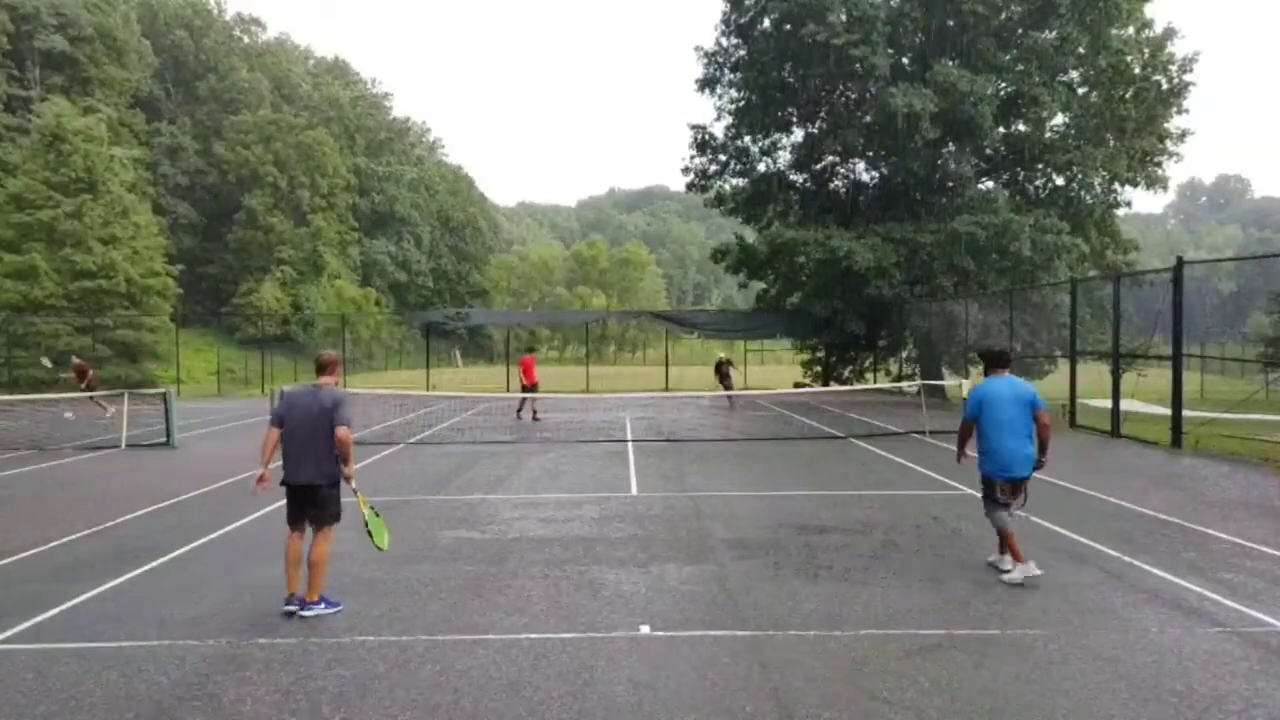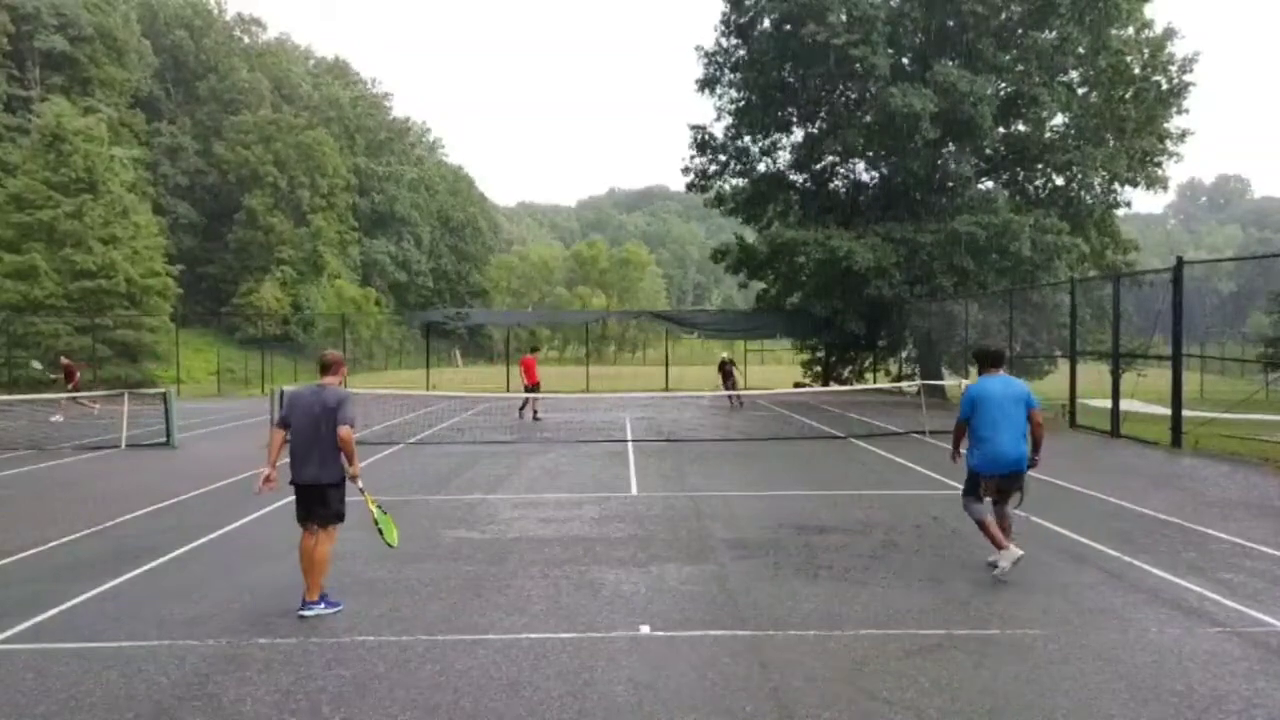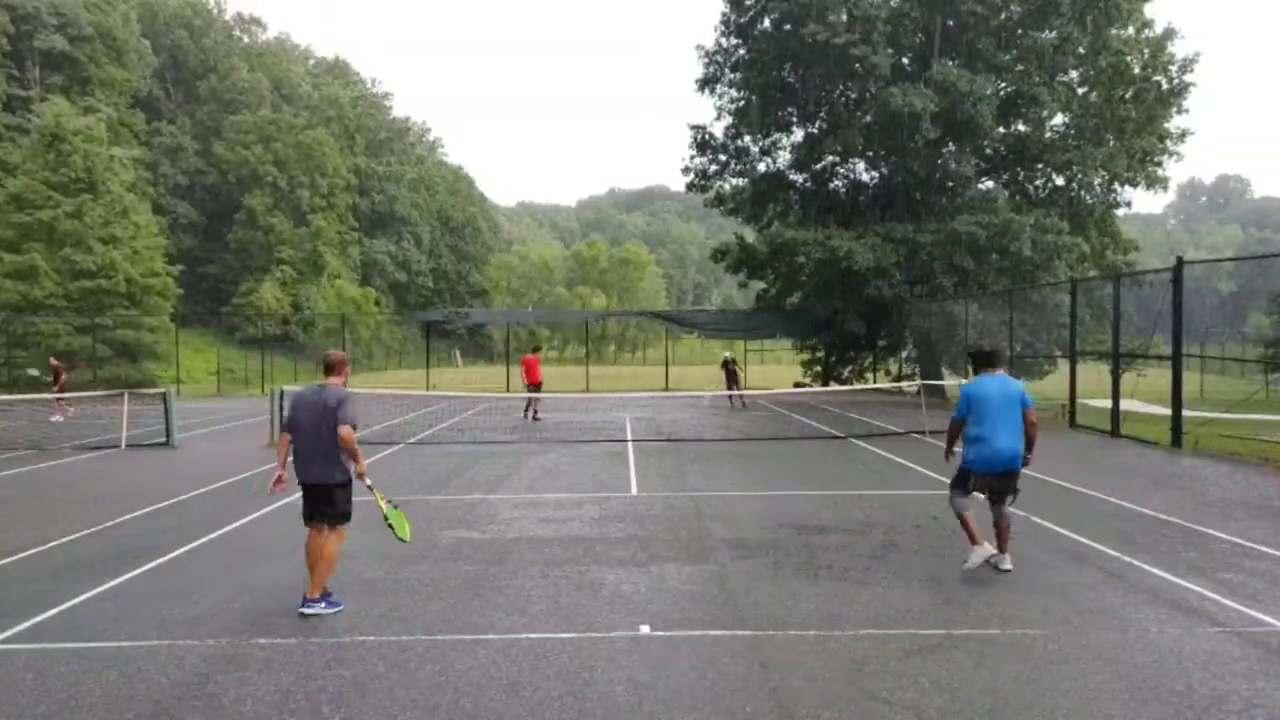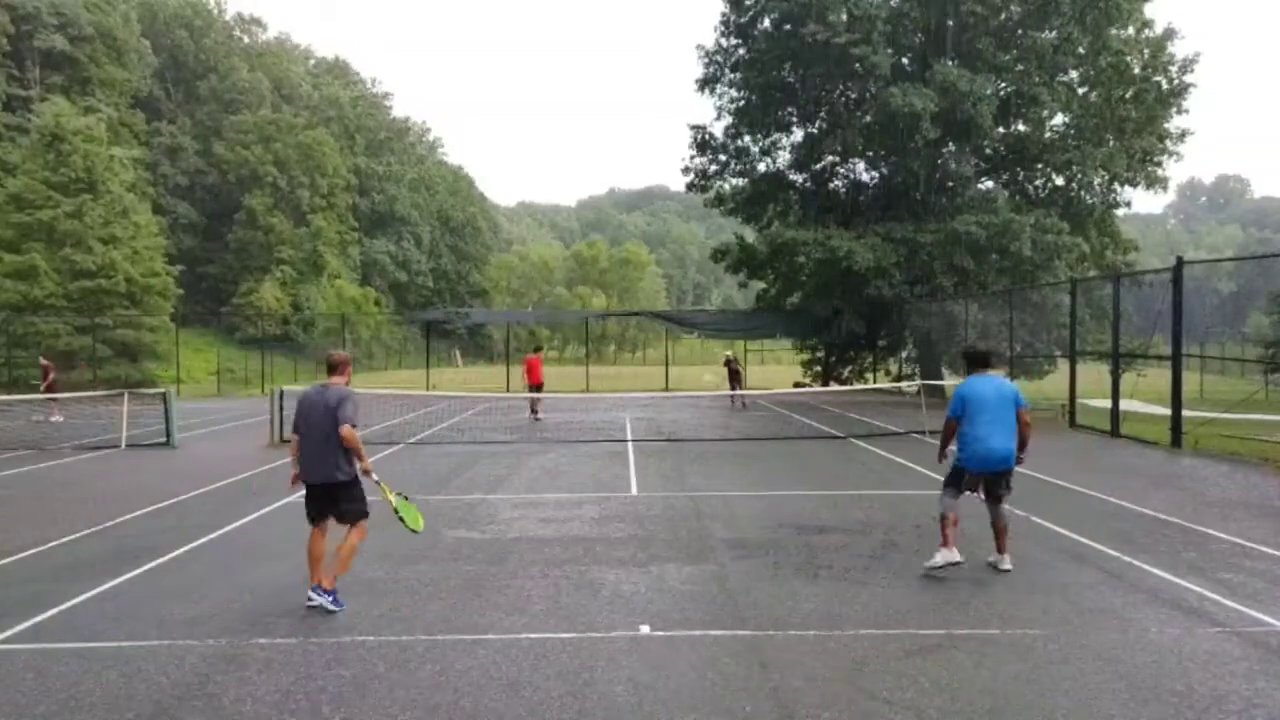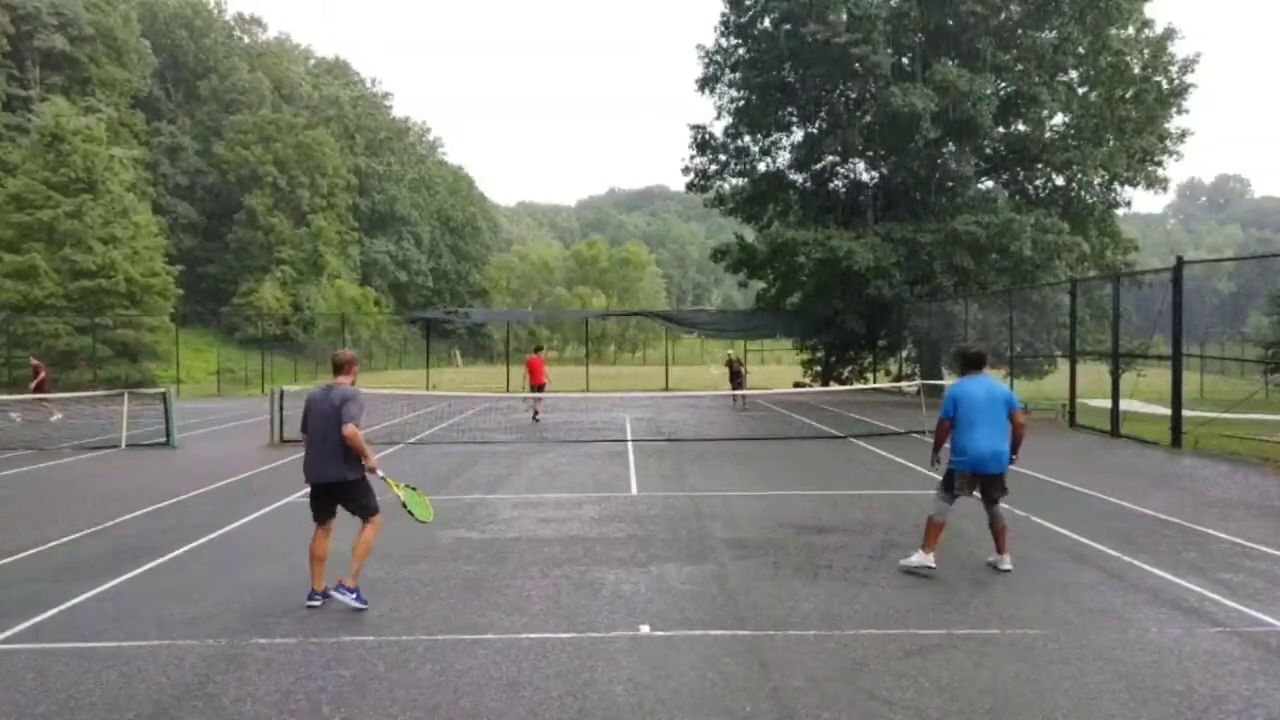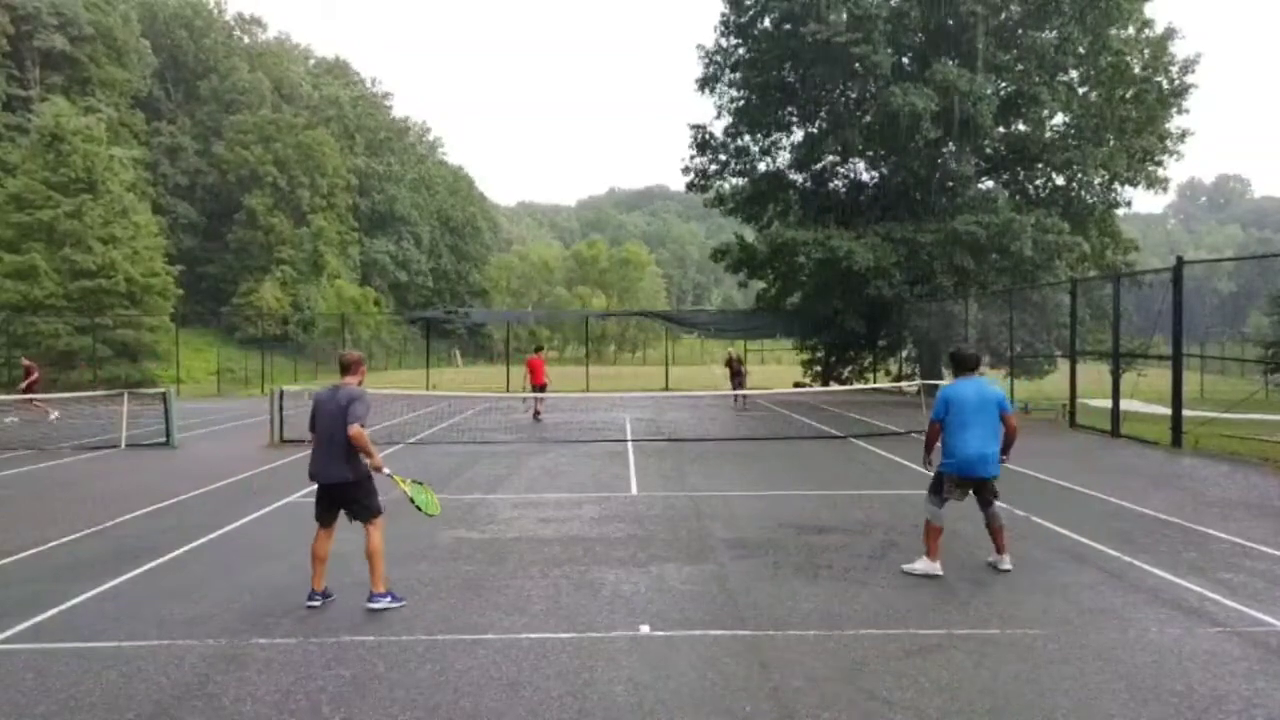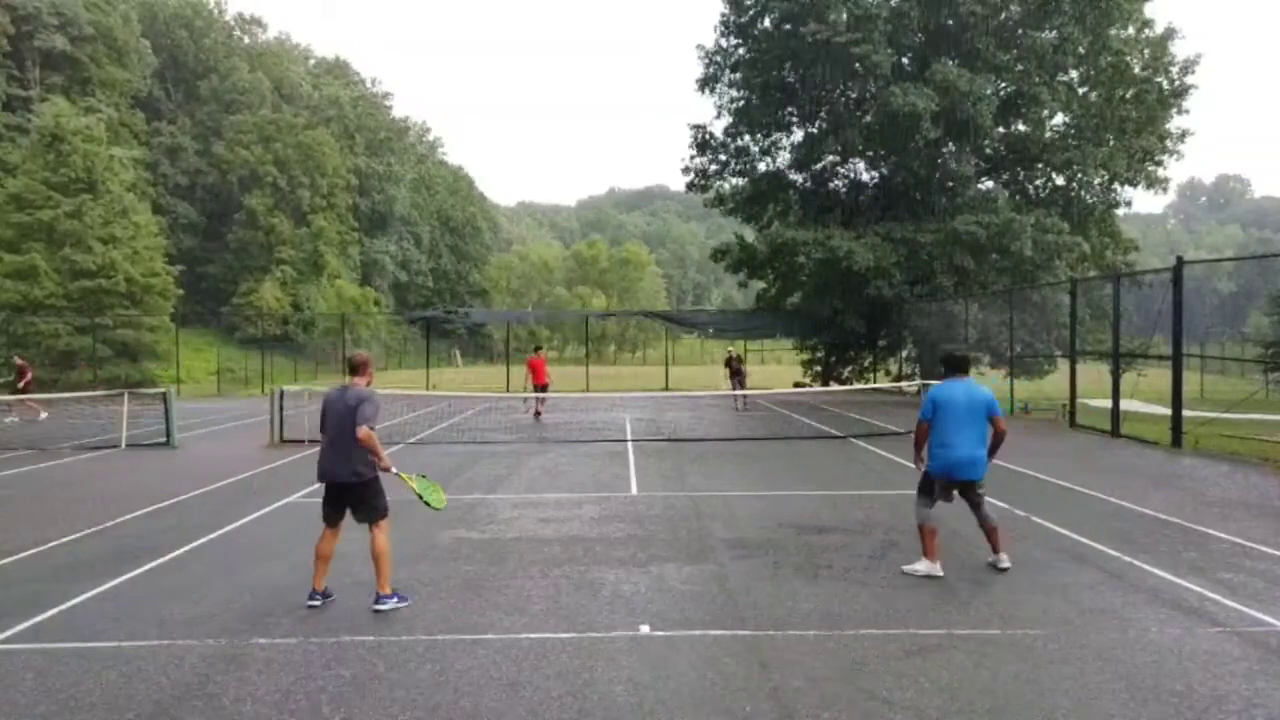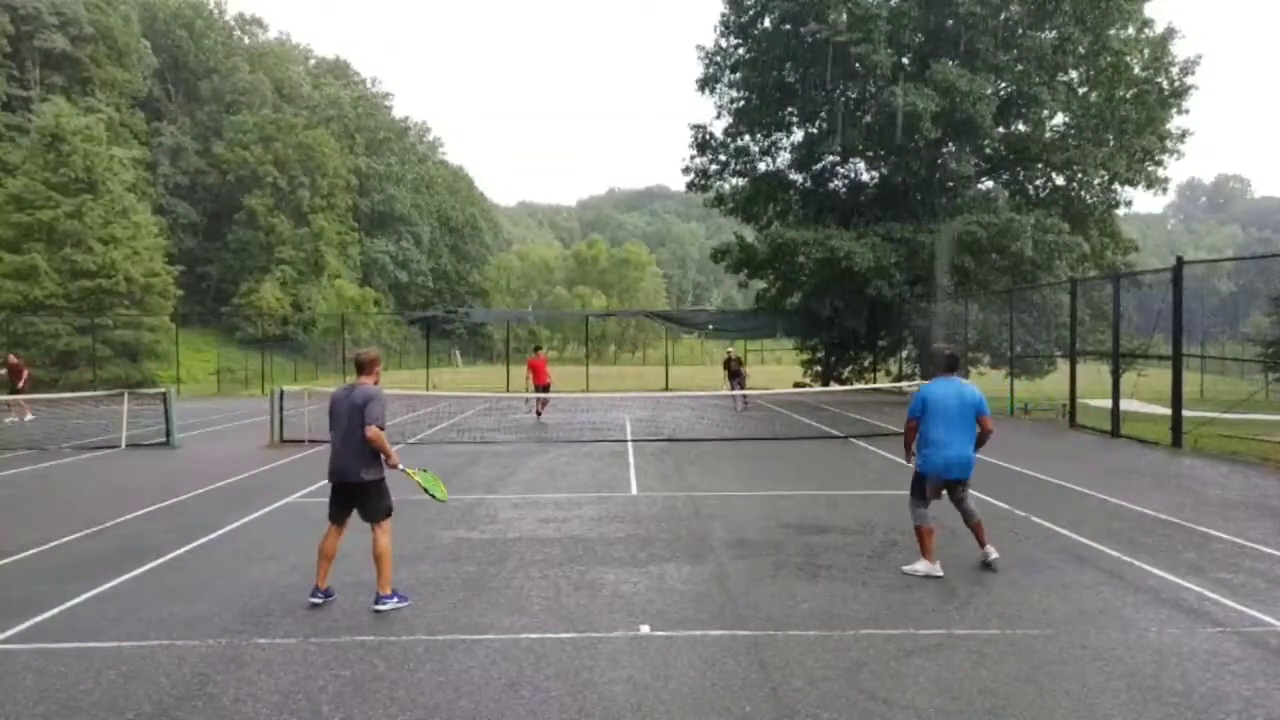
dt=0.1s
person 1, frame 1
left shoulder: (290, 395)
right shoulder: (337, 397)
left elbow: (273, 432)
right elbow: (341, 434)
left wrist: (264, 467)
right wrist: (348, 463)
left hip: (294, 476)
right hip: (324, 477)
left knee: (296, 532)
right knee: (323, 535)
left ankle: (291, 596)
right ankle: (312, 600)
person 1, frame 2
left shoulder: (295, 395)
right shoulder: (340, 396)
left elbow: (278, 432)
right elbow: (343, 433)
left wrist: (270, 467)
right wrist: (353, 462)
left hip: (301, 475)
right hip: (329, 475)
left knee: (309, 530)
right knee: (326, 533)
left ankle: (312, 592)
right ankle: (313, 600)
person 1, frame 3
left shoulder: (300, 396)
right shoulder: (342, 396)
left elbow: (286, 435)
right elbow: (344, 433)
left wrist: (281, 468)
right wrist: (359, 460)
left hip: (307, 475)
right hip: (335, 475)
left knee: (316, 530)
right knee: (335, 532)
left ankle: (315, 592)
right ankle: (314, 598)
person 1, frame 4
left shoulder: (306, 396)
right shoulder: (345, 395)
left elbow: (296, 437)
right elbow: (345, 432)
left wrist: (296, 467)
right wrist: (363, 458)
left hip: (313, 475)
right hip: (340, 474)
left knee: (318, 528)
right knee: (358, 527)
left ankle: (316, 587)
right ankle: (325, 585)
person 1, frame 5
left shoulder: (313, 396)
right shoulder: (350, 395)
left elbow: (305, 436)
right elbow: (349, 431)
right wrist: (368, 456)
left hip: (318, 474)
right hip: (347, 474)
left knee: (322, 528)
right knee: (372, 521)
left ankle: (317, 591)
right ankle: (348, 584)
person 1, frame 6
left shoulder: (320, 396)
right shoulder: (357, 395)
right elbow: (354, 431)
right wrist: (373, 456)
left hip: (325, 474)
right hip: (352, 474)
left knee: (325, 529)
right knee: (374, 526)
left ankle: (316, 591)
right ankle: (378, 592)
person 1, frame 7
left shoulder: (330, 396)
right shoulder: (366, 396)
right elbow: (363, 433)
right wrist: (381, 457)
left hip: (333, 474)
right hip: (360, 475)
left knee: (330, 529)
right knee: (379, 528)
left ankle: (317, 590)
right ankle: (385, 594)
person 1, frame 8
left shoulder: (337, 395)
right shoulder: (373, 394)
right elbow: (372, 432)
right wrist: (390, 455)
left hip: (340, 472)
right hip: (367, 474)
left knee: (335, 527)
right knee: (382, 529)
left ankle: (319, 588)
right ankle: (385, 594)
person 2, frame 1
left shoulder: (980, 391)
right shoulder: (1027, 388)
left elbow: (967, 427)
right elbow: (1043, 423)
left wrist: (960, 449)
right wrist: (1042, 453)
left hip: (996, 462)
right hip: (1023, 461)
left knee: (996, 510)
right knee: (1005, 507)
left ankle: (1023, 564)
right ankle: (1004, 557)
person 2, frame 2
left shoulder: (974, 390)
right shoulder: (1021, 387)
left elbow: (962, 425)
right elbow: (1037, 423)
left wrist: (955, 448)
right wrist: (1035, 453)
left hip: (985, 459)
right hip: (1016, 459)
left knee: (972, 502)
right knee: (1002, 504)
left ankle: (1007, 548)
right ankle: (1004, 555)
person 2, frame 3
left shoulder: (970, 389)
right shoulder: (1016, 386)
left elbow: (957, 424)
right elbow: (1031, 422)
left wrist: (949, 447)
right wrist: (1028, 451)
left hip: (980, 457)
right hip: (1011, 458)
left knee: (958, 495)
right knee: (999, 504)
left ankle: (980, 545)
right ankle: (1003, 556)
person 2, frame 4
left shoulder: (964, 389)
right shoulder: (1009, 387)
left elbow: (951, 425)
right elbow: (1025, 422)
left wrist: (942, 449)
right wrist: (1020, 450)
left hip: (973, 457)
right hip: (1003, 457)
left knee: (949, 496)
right knee: (996, 504)
left ankle: (949, 550)
right ankle: (1002, 557)
person 2, frame 5
left shoulder: (956, 390)
right shoulder: (1003, 389)
left elbow: (943, 426)
right elbow: (1019, 423)
left wrist: (935, 452)
right wrist: (1013, 452)
left hip: (966, 459)
right hip: (996, 459)
left knee: (943, 500)
right knee: (993, 505)
left ankle: (927, 554)
right ankle: (1002, 557)
person 2, frame 6
left shoulder: (947, 392)
right shoulder: (996, 392)
left elbow: (934, 429)
right elbow: (1012, 427)
left wrist: (927, 455)
right wrist: (1004, 453)
left hip: (955, 461)
right hip: (986, 462)
left knee: (935, 504)
right knee: (988, 507)
left ankle: (931, 561)
right ankle: (1002, 557)
person 2, frame 7
left shoulder: (936, 393)
right shoulder: (985, 393)
left elbow: (922, 429)
right elbow: (1001, 429)
left wrist: (918, 453)
right wrist: (989, 454)
left hip: (942, 463)
right hip: (974, 463)
left knee: (924, 504)
right knee: (979, 507)
left ankle: (931, 562)
right ankle: (1000, 556)
person 2, frame 8
left shoulder: (925, 391)
right shoulder: (974, 393)
left elbow: (911, 427)
right elbow: (987, 429)
left wrist: (908, 450)
right wrist: (970, 449)
left hip: (932, 462)
right hip: (962, 462)
left knee: (919, 506)
right knee: (962, 501)
left ankle: (929, 563)
right ankle: (986, 549)
